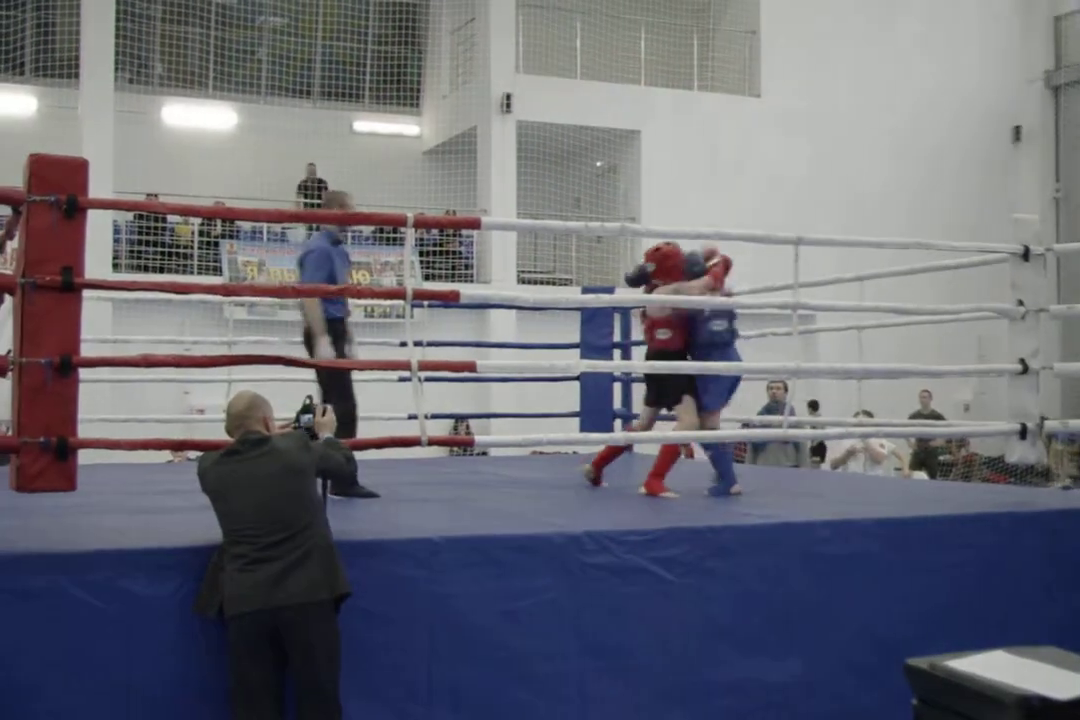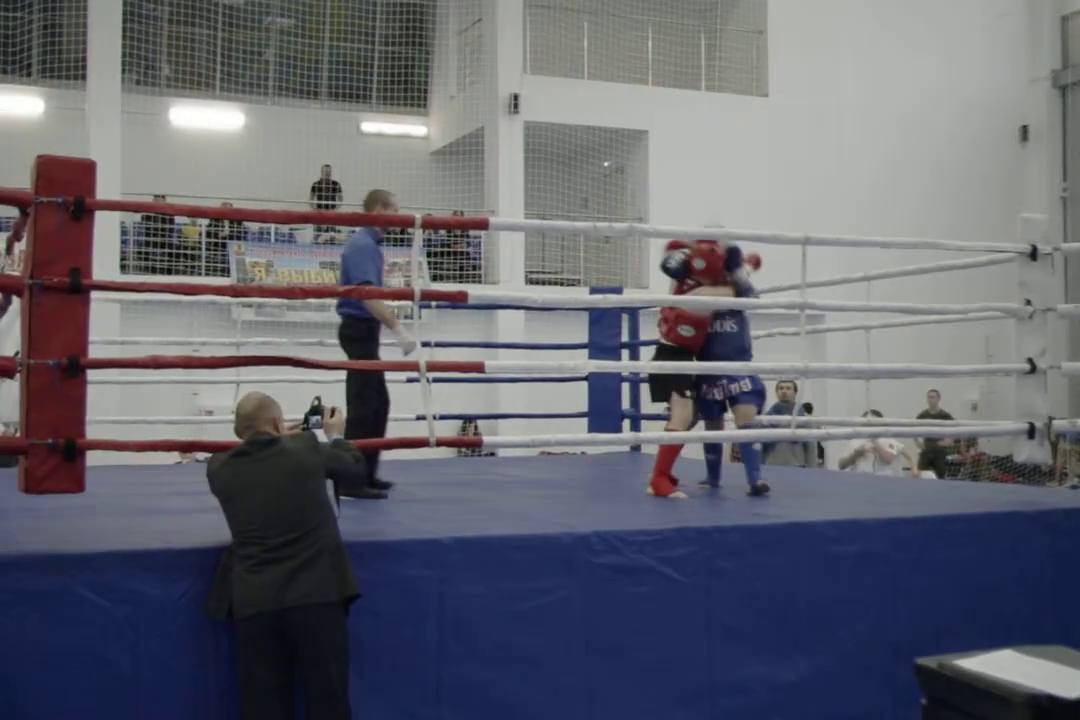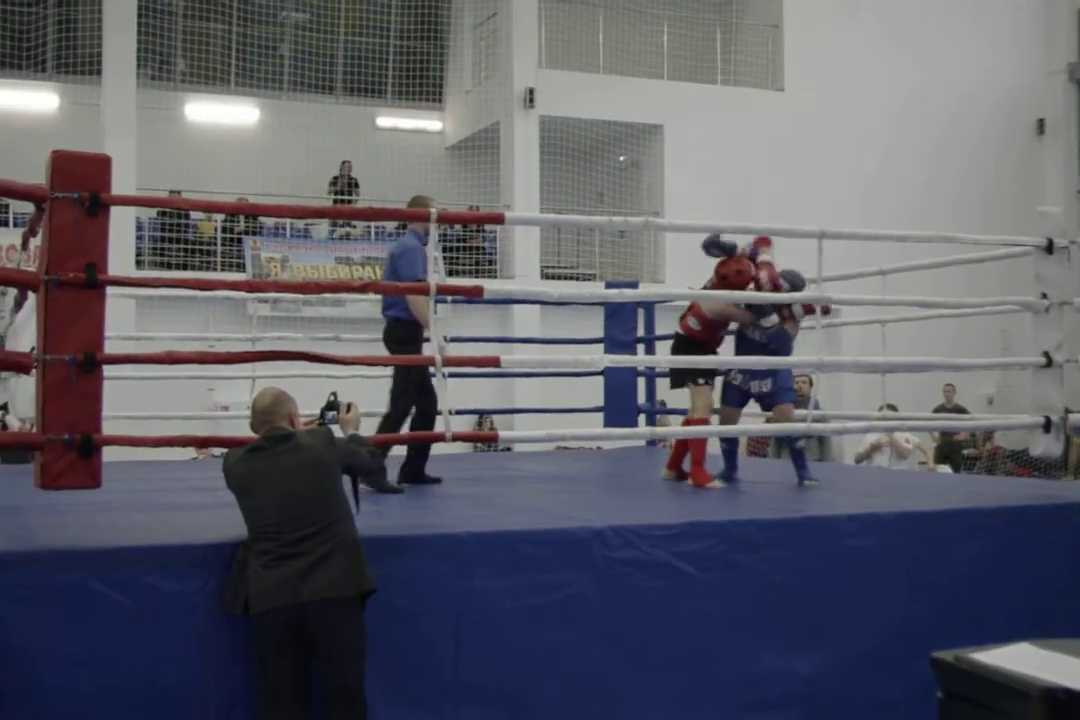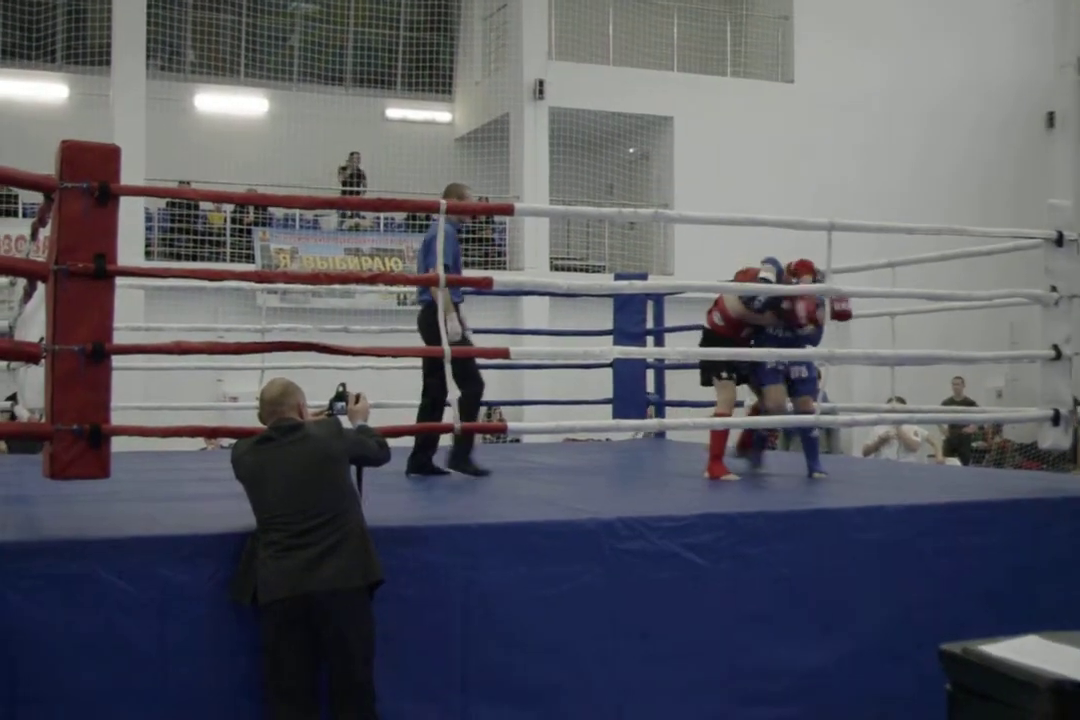
dt=0.3s
person 1, frame 1
left shoulder: (211, 468)
right shoulder: (297, 449)
right elbow: (346, 467)
right wrist: (326, 435)
left hip: (245, 603)
right hip: (307, 595)
person 1, frame 2
left shoulder: (220, 469)
right shoulder: (306, 450)
right elbow: (356, 471)
right wrist: (335, 436)
left hip: (254, 603)
right hip: (317, 595)
person 1, frame 3
left shoulder: (236, 464)
right shoulder: (322, 445)
right elbow: (373, 464)
right wrist: (350, 432)
left hip: (271, 598)
right hip: (334, 590)
person 1, frame 4
left shoulder: (245, 455)
right shoulder: (330, 435)
right elbow: (380, 452)
right wrist: (359, 421)
left hip: (279, 589)
right hip: (341, 580)
right knee: (353, 688)
person 2, frame 1
left shoulder: (339, 249)
right shoulder: (317, 248)
right elbow: (311, 297)
left wrist: (348, 339)
right wrist: (321, 340)
left hip: (336, 333)
right hip: (325, 335)
left knee: (333, 406)
right knee: (344, 406)
right ankle: (342, 481)
person 2, frame 2
left shoulder: (369, 244)
right shoulder: (362, 246)
right elbow: (369, 296)
right wrist: (398, 330)
left hip: (362, 331)
right hip: (360, 331)
left knee: (378, 404)
right knee: (362, 407)
left ankle: (365, 472)
person 2, frame 3
left shoulder: (408, 246)
right shoulder: (411, 248)
right elbow: (414, 295)
right wrist: (432, 333)
left hip: (404, 332)
right hip: (405, 332)
left knee: (426, 402)
right knee: (401, 405)
left ankle: (413, 469)
person 2, frame 4
left shoulder: (442, 232)
right shoulder: (444, 233)
left wrist: (462, 324)
right wrist: (451, 317)
left hip: (433, 317)
right hip: (439, 317)
left knee: (434, 391)
right knee: (472, 385)
left ankle: (420, 460)
right ankle: (460, 455)
person 3, frame 1
left shoulder: (654, 290)
left hip: (658, 361)
right hip: (666, 364)
left knee: (644, 423)
right knee: (688, 422)
left ankle: (597, 465)
right ankle: (654, 482)
person 3, frame 2
left shoulder: (682, 281)
right shoulder: (708, 294)
left elbow: (671, 259)
left hip: (669, 354)
right hip: (675, 359)
left knee: (689, 415)
right knee: (682, 418)
left ankle: (663, 469)
right ankle: (658, 481)
person 3, frame 3
left shoulder: (726, 276)
right shoulder: (722, 304)
right elbow: (755, 318)
left hip: (703, 349)
right hip: (689, 348)
left knee: (699, 409)
right knee: (703, 406)
left ankle: (674, 466)
right ankle: (698, 471)
person 3, frame 4
left shoulder: (753, 281)
right shoulder: (741, 306)
right elbow: (776, 319)
left hip: (738, 344)
right hip: (717, 344)
right knee: (727, 401)
right ankle: (715, 465)
person 4, frame 1
left shoulder: (704, 286)
right shoulder: (711, 286)
left hip: (718, 363)
right hip: (716, 363)
left knee: (708, 423)
right knee: (701, 417)
left ankle: (728, 483)
person 4, frame 2
left shoulder: (738, 298)
left elbow: (746, 289)
left hip: (738, 373)
right hip: (710, 376)
left knee: (746, 424)
right knee: (712, 429)
left ankle: (755, 480)
right ankle: (713, 477)
person 4, frame 3
left shoulder: (791, 315)
right shoulder: (761, 292)
left elbow: (778, 345)
left wrist: (766, 312)
left hip: (772, 371)
right hip: (742, 368)
left knee: (785, 419)
right knee: (727, 419)
left ankle: (803, 472)
right ankle: (730, 471)
person 4, frame 4
left shoulder: (816, 309)
left elbow: (811, 336)
left knee: (806, 409)
right knee: (776, 406)
left ankle: (814, 465)
right ankle: (757, 447)
